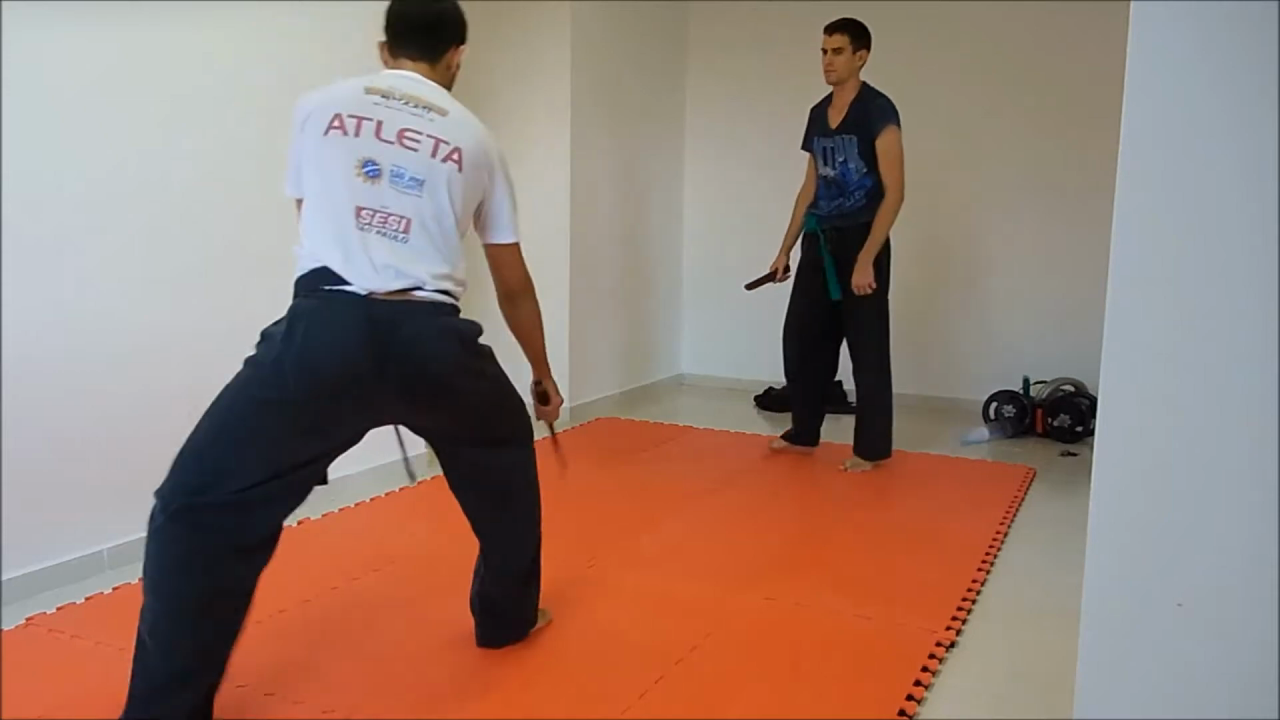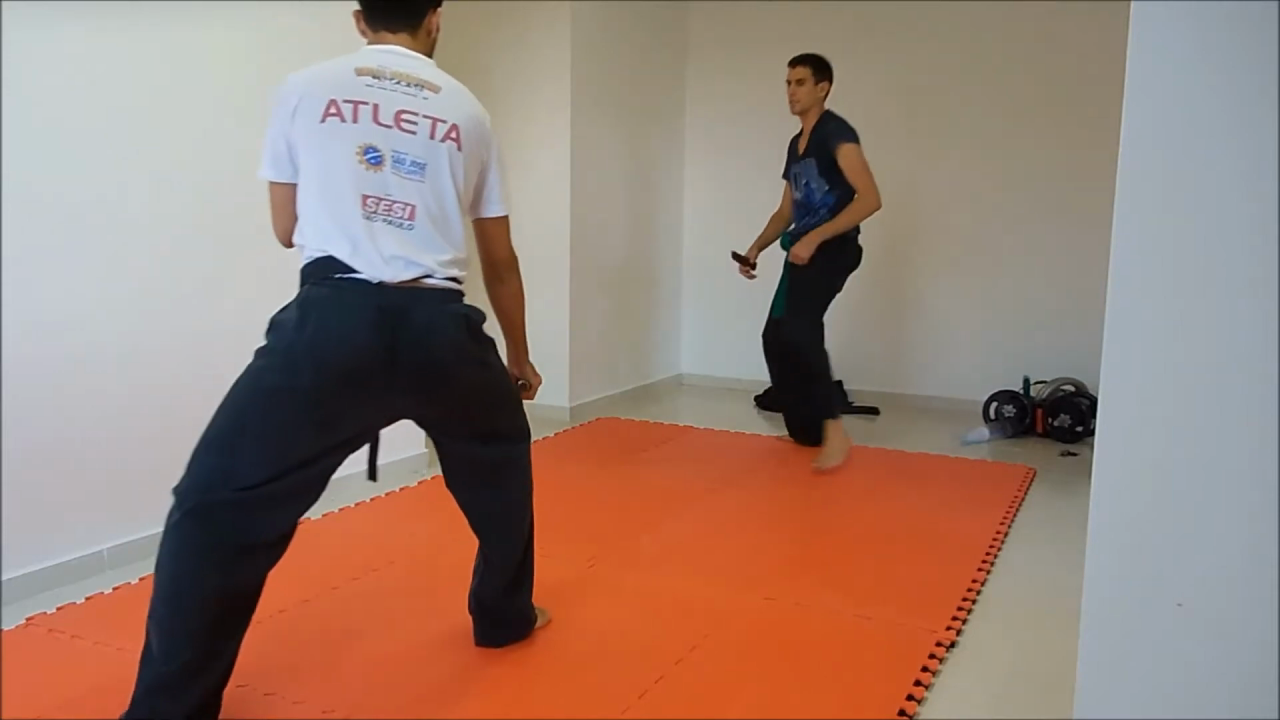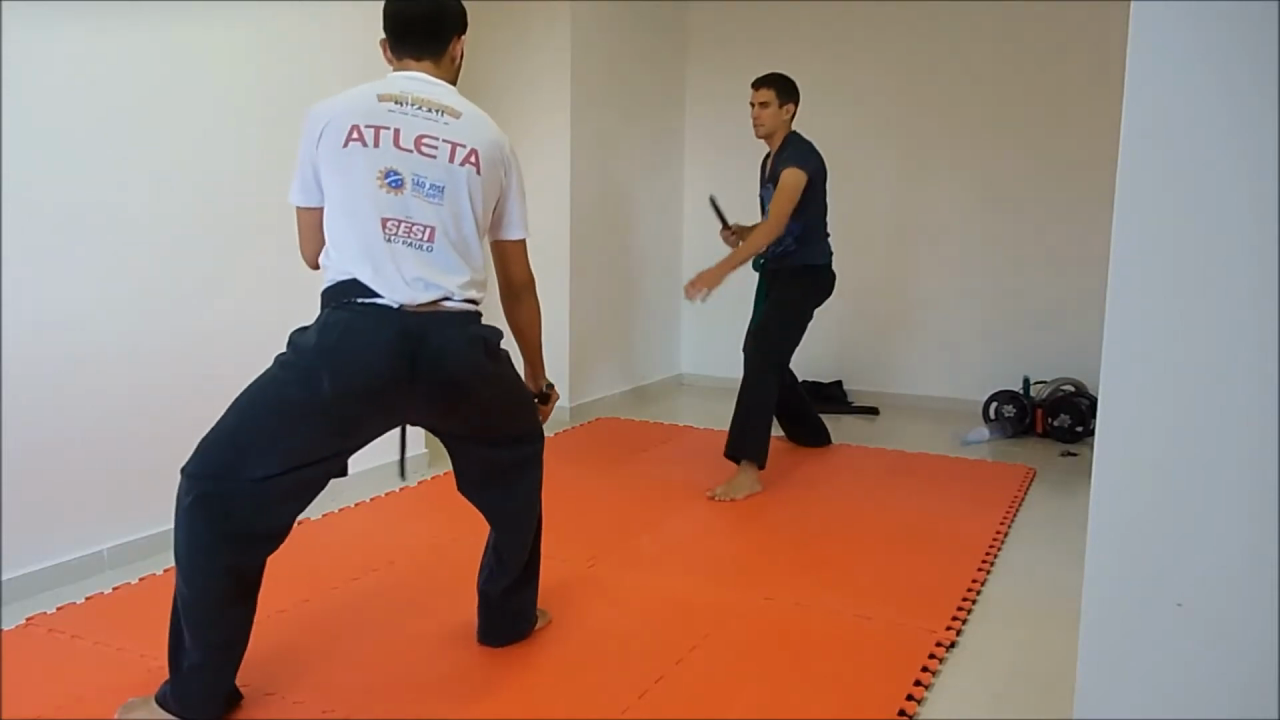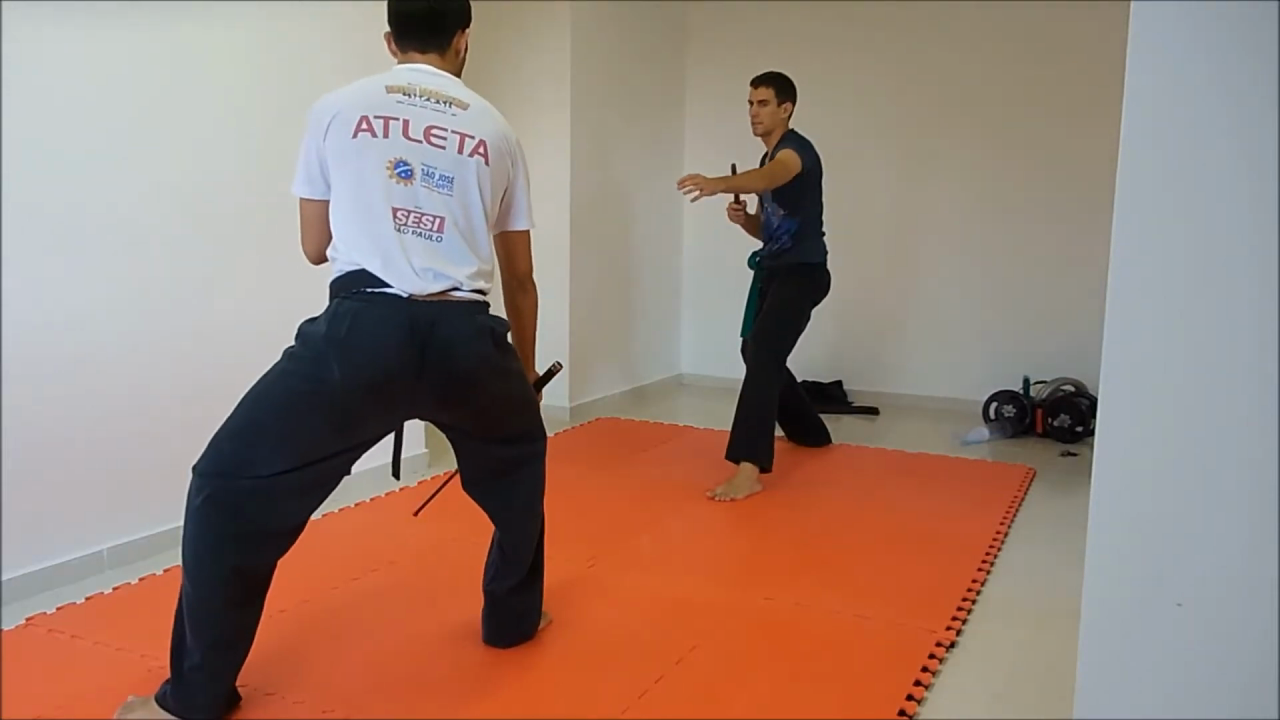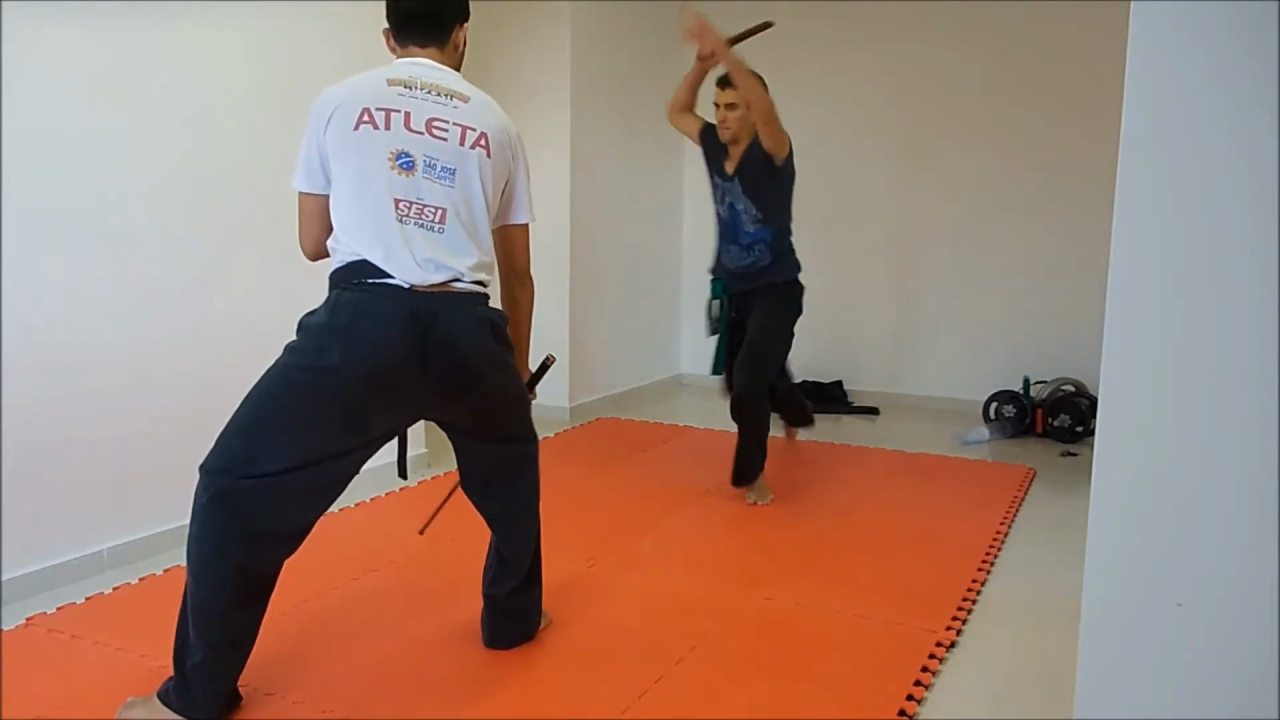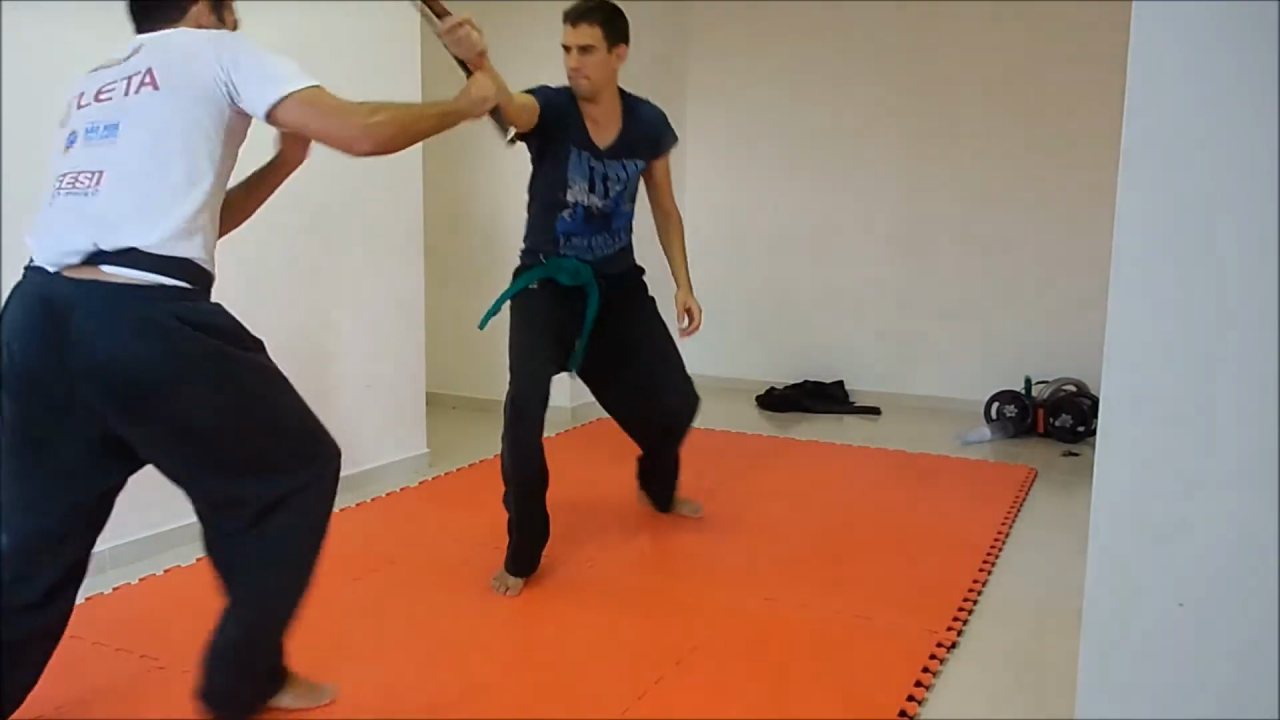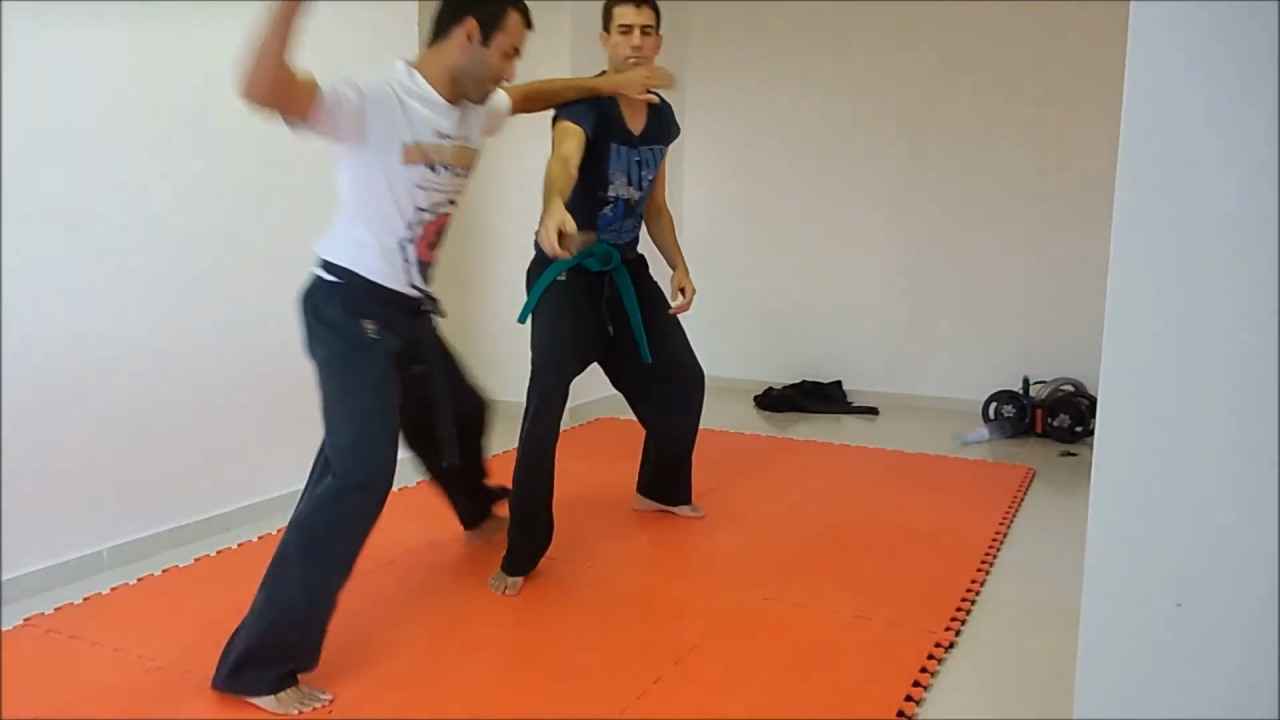
dt=0.7s
person 1, frame 1
left shoulder: (320, 107)
right shoulder: (475, 137)
right elbow: (514, 285)
right wrist: (543, 377)
left hip: (325, 333)
right hip: (427, 338)
left knee: (198, 507)
right knee: (505, 455)
right ankle: (506, 614)
person 1, frame 2
left shoulder: (306, 88)
right shoulder: (466, 110)
left elbow: (287, 228)
right elbow: (500, 262)
right wrist: (519, 358)
left hip: (335, 321)
right hip: (436, 327)
left knee: (218, 503)
right knee: (499, 453)
right ankle: (504, 615)
person 1, frame 3
left shoulder: (332, 115)
right shoulder: (487, 135)
left elbow: (314, 251)
right elbow: (517, 283)
right wrist: (536, 378)
left hip: (353, 341)
right hip: (452, 347)
left knee: (218, 488)
right knee: (515, 454)
right ankle: (508, 615)
person 1, frame 4
left shoulder: (339, 108)
right shoulder: (494, 129)
left elbow: (316, 246)
right elbow: (519, 275)
right wrist: (525, 372)
left hip: (363, 331)
right hip: (462, 337)
left knee: (232, 487)
right knee: (517, 457)
right ankle: (514, 614)
person 1, frame 5
left shoulder: (341, 101)
right shoulder: (495, 122)
left elbow: (312, 242)
right elbow: (517, 270)
right wrist: (516, 361)
left hip: (363, 323)
right hip: (461, 329)
left knee: (241, 485)
right knee: (508, 464)
right ankle: (513, 614)
person 1, frame 6
left shoulder: (93, 87)
right elbow: (359, 133)
left wrist: (280, 164)
right wrist: (468, 101)
right hip: (146, 320)
right knee: (294, 471)
person 1, frame 7
left shoulder: (476, 108)
right shoulder: (376, 100)
left elbow: (532, 94)
right elbow: (265, 89)
left wrist: (607, 84)
left hip: (407, 312)
right hip: (353, 312)
left knee: (459, 417)
right knee: (358, 473)
left ankle: (481, 511)
person 2, frame 1
left shoulder: (878, 111)
right shoulder: (817, 114)
left elbow: (893, 191)
left wrist: (867, 258)
right wrist: (786, 248)
left hip: (859, 242)
right hip: (819, 242)
left knee: (867, 347)
right knee: (802, 337)
left ankle: (871, 448)
right ankle: (804, 432)
person 2, frame 2
left shoulder: (837, 134)
right shoulder: (796, 144)
left elbow: (869, 199)
left wrist: (815, 238)
right wrist: (757, 247)
left hip: (831, 249)
right hip: (802, 252)
left knee: (797, 326)
right knee: (777, 337)
left ankle: (831, 425)
right ankle: (806, 429)
person 2, frame 3
left shoulder: (799, 156)
right shoulder: (769, 162)
left elbow: (776, 225)
left wrist: (721, 269)
right wrist: (739, 235)
left hip: (806, 273)
right hip: (780, 272)
left knee: (761, 353)
right knee: (765, 355)
left ankle: (749, 471)
right ankle: (810, 432)
person 2, frame 4
left shoulder: (796, 150)
right shoulder: (770, 157)
left elbow: (765, 179)
left wrist: (716, 184)
right wrist: (743, 218)
left hip: (801, 272)
right hip: (774, 271)
left knee: (762, 356)
right knee: (761, 355)
left ankle: (749, 470)
right ankle: (811, 432)
person 2, frame 5
left shoulder: (771, 150)
right shoulder: (716, 144)
left elbow: (765, 108)
right elbow: (676, 111)
left wrist: (723, 51)
right wrist: (703, 64)
left hip: (775, 290)
right hip: (734, 290)
left knee: (753, 379)
right knee: (744, 383)
left ankle: (751, 476)
right ankle: (795, 416)
person 2, frame 6
left shoulder: (650, 125)
right shoulder: (550, 110)
left elbow: (665, 208)
right elbow: (507, 105)
left wrist: (683, 285)
right wrist: (480, 67)
left hip: (618, 284)
right hip: (546, 284)
left knee: (673, 397)
right knee: (523, 413)
left ankle: (659, 490)
right ankle: (522, 556)
person 2, frame 7
left shoulder: (662, 116)
right shoulder: (585, 102)
right elbow: (564, 161)
left wrist: (678, 264)
right wrist: (555, 213)
left hip: (623, 267)
right hip: (567, 269)
left knee: (679, 379)
right knee: (546, 401)
left ankle: (660, 489)
right ankle: (520, 555)
